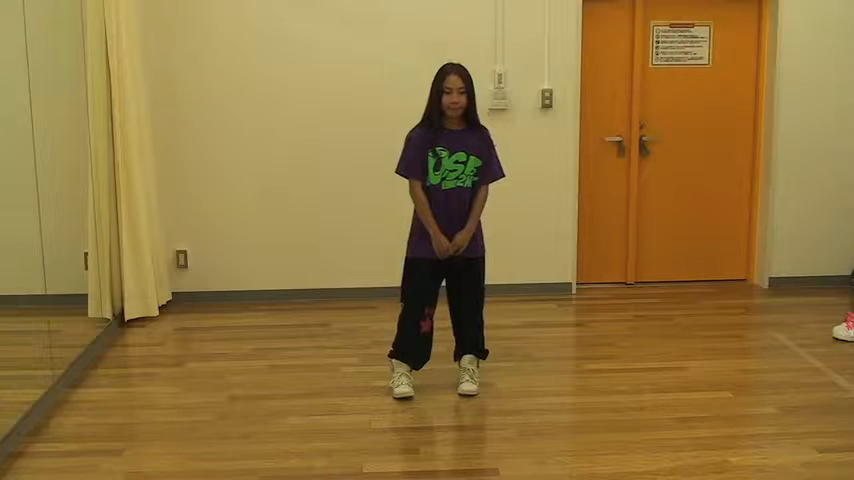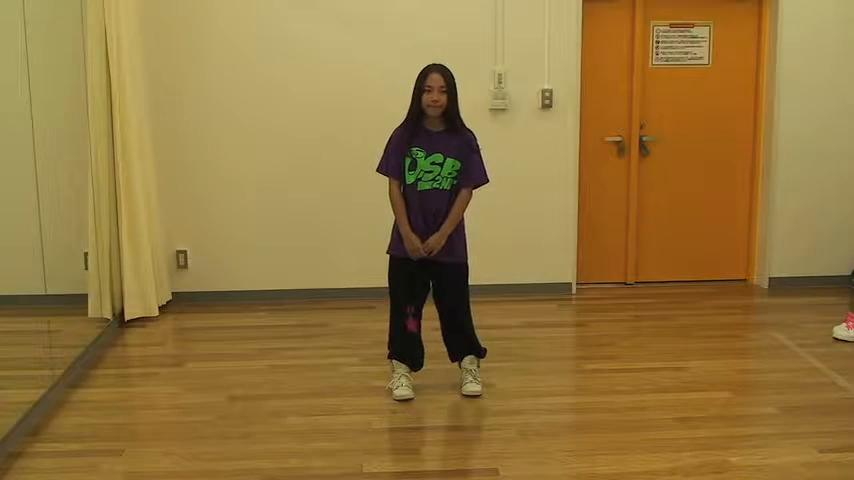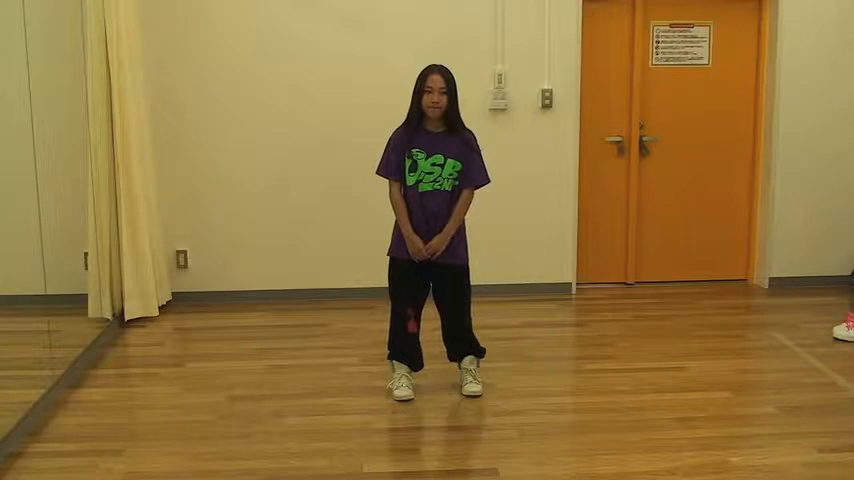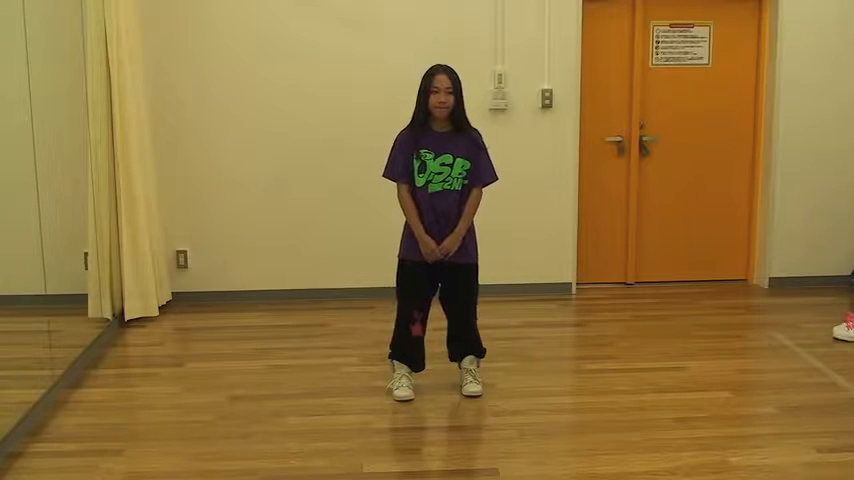
dt=0.5s
person 1, frame 1
left shoulder: (480, 137)
right shoulder: (421, 137)
left elbow: (483, 188)
right elbow: (415, 188)
left wrist: (467, 231)
right wrist: (436, 235)
left hip: (468, 240)
right hip: (427, 238)
left knee: (468, 304)
right knee: (418, 304)
left ankle: (469, 363)
right ankle: (403, 366)
person 1, frame 2
left shoulder: (464, 140)
right shoulder: (404, 137)
left elbow: (466, 191)
right elbow: (394, 187)
left wrist: (442, 235)
right wrist: (407, 234)
left hip: (448, 241)
right hip: (408, 240)
left knee: (455, 305)
right knee: (405, 306)
left ankle: (469, 364)
right ankle: (402, 368)
person 1, frame 3
left shoulder: (464, 141)
right shoulder: (403, 138)
left elbow: (467, 192)
right elbow: (395, 189)
left wrist: (445, 236)
right wrist: (409, 236)
left hip: (450, 243)
right hip: (408, 243)
left knee: (456, 307)
right knee: (406, 308)
left ankle: (468, 365)
right ankle: (402, 369)
person 1, frame 4
left shoulder: (470, 140)
right shoulder: (409, 139)
left elbow: (476, 191)
right elbow: (403, 191)
left wrist: (456, 236)
right wrist: (422, 238)
left hip: (460, 243)
right hip: (418, 243)
left knee: (462, 308)
right knee: (412, 308)
left ankle: (469, 365)
right ankle: (402, 369)
